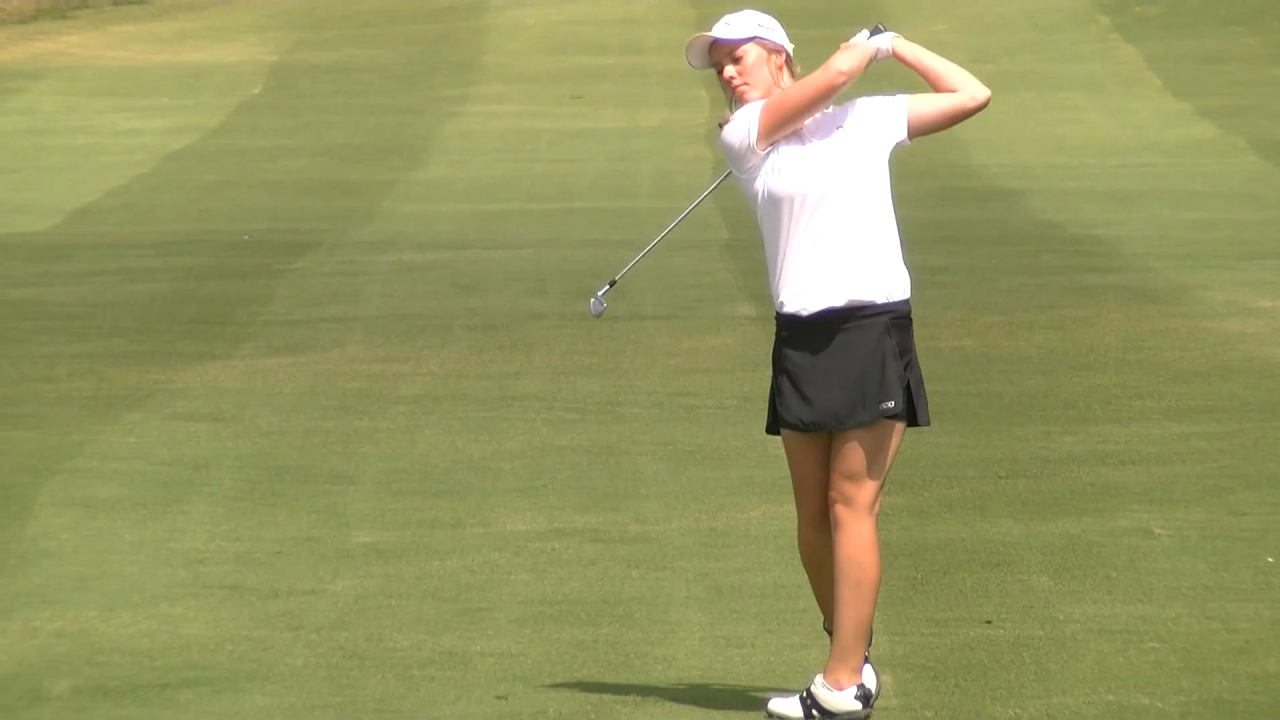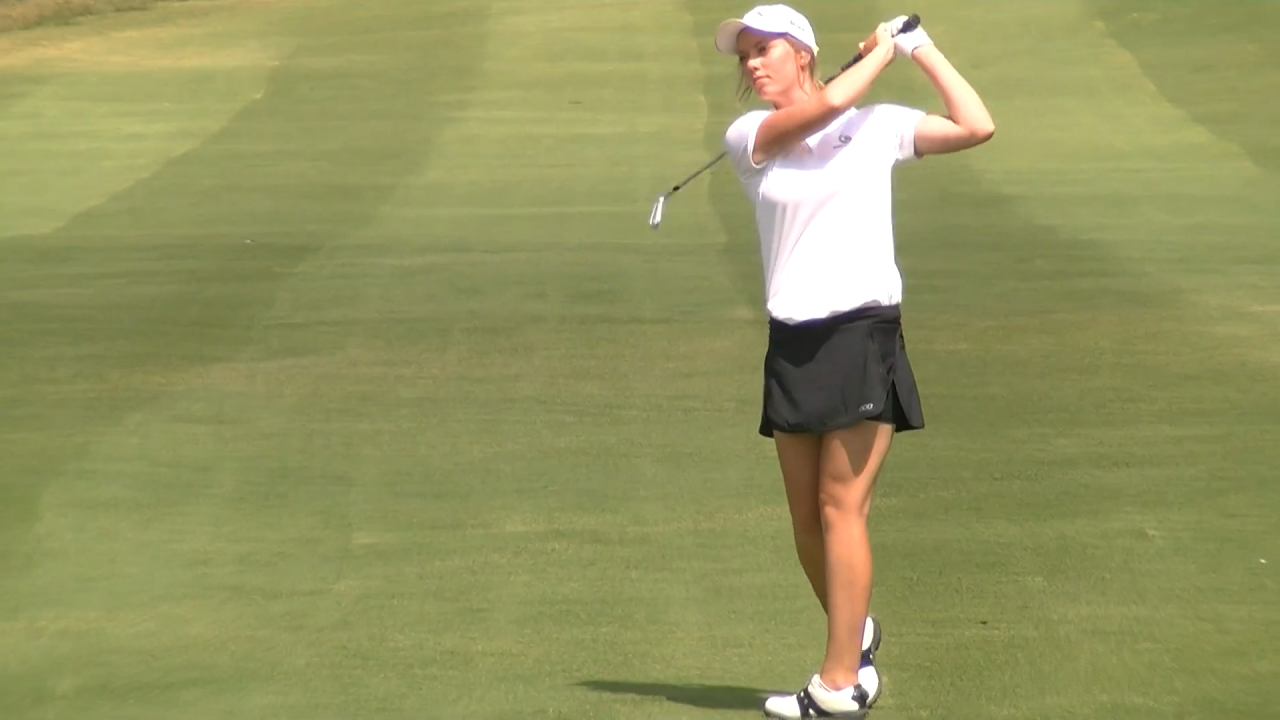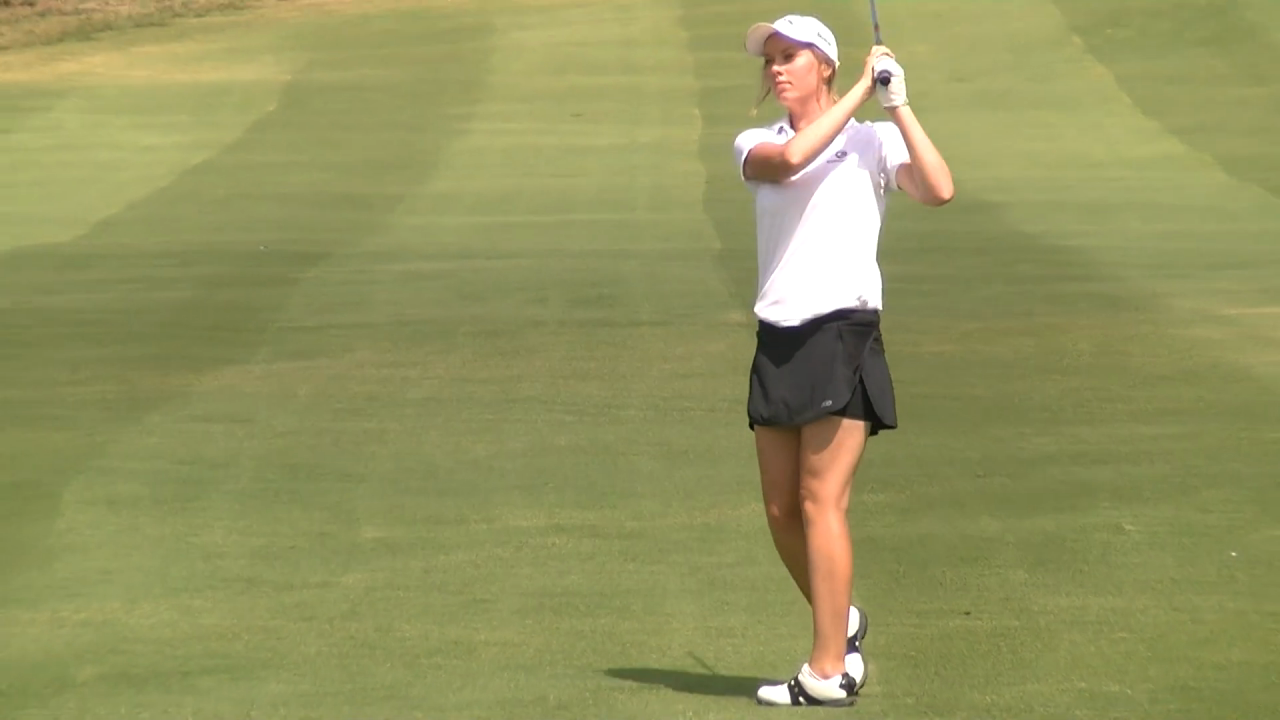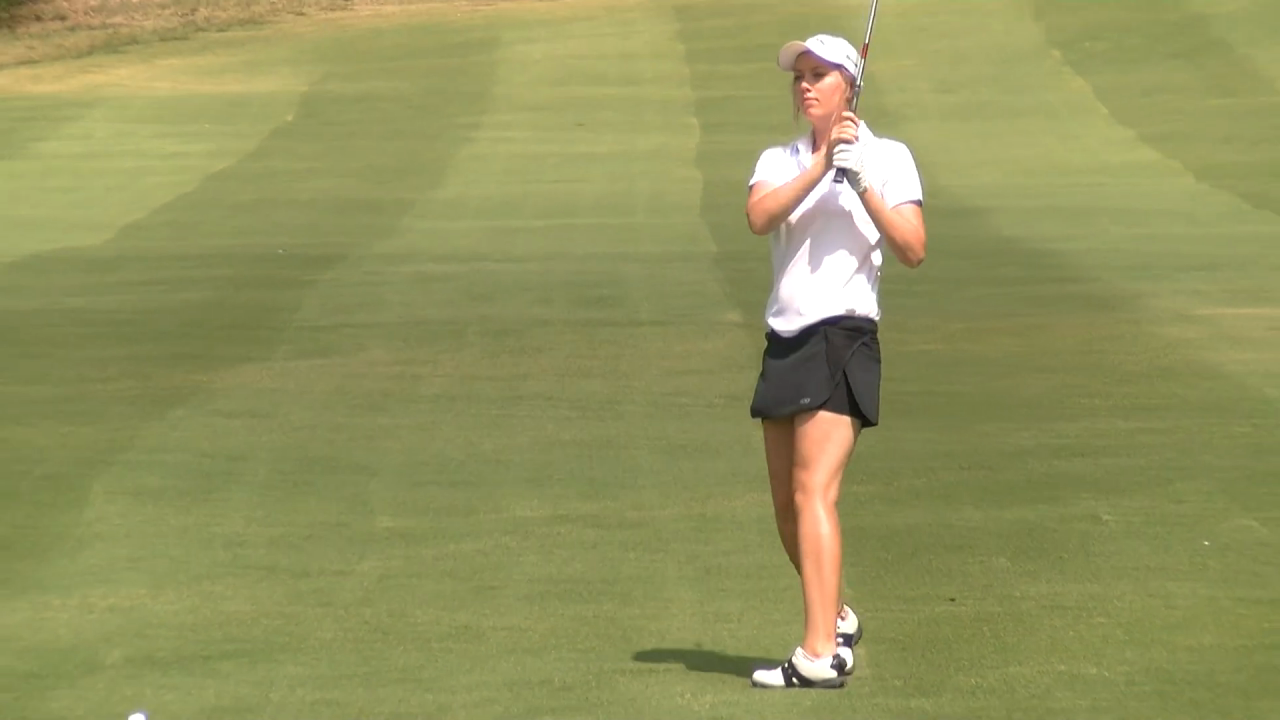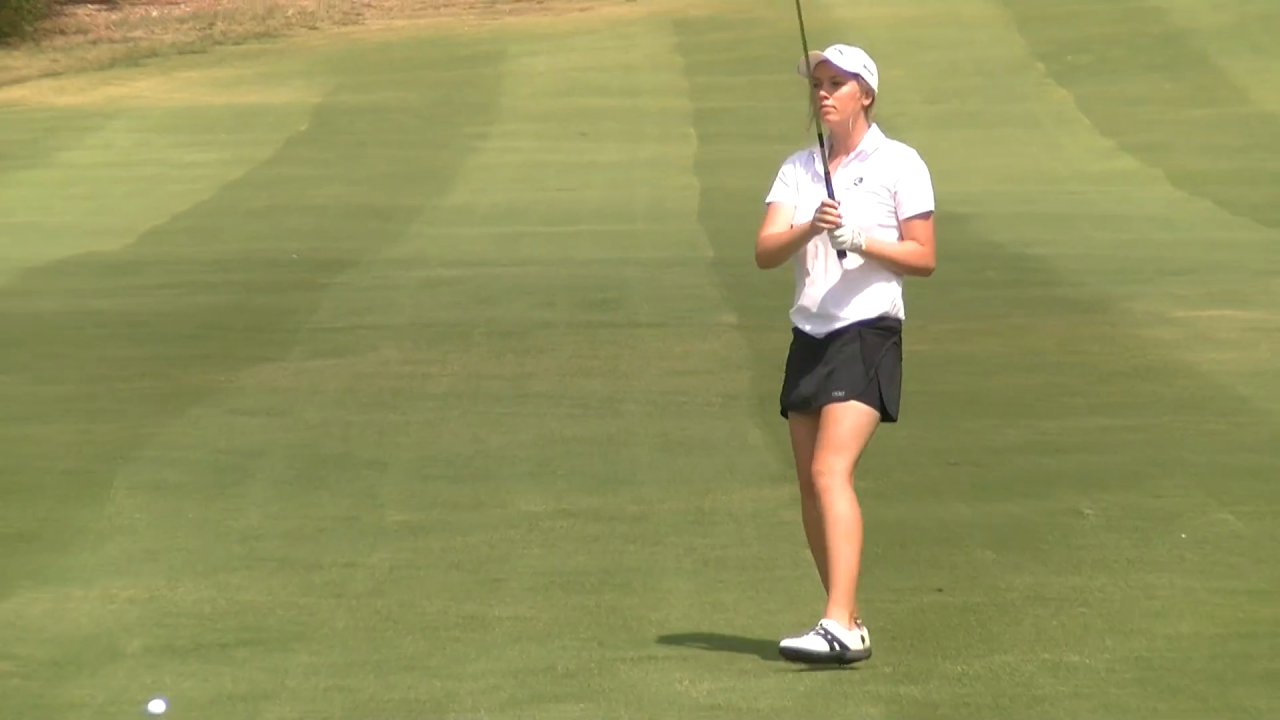
dt=0.3s
person 1, frame 1
left shoulder: (869, 118)
right shoulder: (741, 134)
left elbow: (972, 96)
right elbow: (834, 76)
left wrist: (893, 43)
right wrist: (866, 48)
left hip: (875, 331)
right hip: (801, 339)
left knee: (851, 507)
right knee: (812, 515)
right ankle: (849, 642)
person 1, frame 2
left shoulder: (877, 127)
right shoulder: (746, 137)
left elbow: (977, 127)
right elbow: (829, 101)
left hip: (863, 334)
right hip: (792, 343)
left knee: (842, 508)
right knee: (806, 518)
right ankle: (854, 638)
person 1, frame 3
left shoulder: (877, 139)
right shoulder: (754, 144)
left elbow: (940, 192)
right elbow: (789, 162)
left wrist: (897, 103)
right wrist: (855, 96)
left hip: (844, 336)
right hip: (776, 342)
left knee: (821, 504)
right knee: (780, 511)
left ankle: (828, 673)
right ankle: (839, 622)
person 1, frame 4
left shoulder: (887, 157)
right shoulder: (777, 161)
left elbow: (913, 251)
right elbow: (759, 218)
left wrist: (858, 174)
right wrist: (825, 159)
left hip: (840, 339)
right hip: (784, 341)
left knee: (812, 494)
right knee: (787, 502)
left ankle: (819, 653)
right ankle: (838, 616)
person 1, frame 5
left shoulder: (900, 163)
right shoulder: (796, 168)
left elbow: (924, 256)
right elbow: (766, 249)
left wrist: (859, 243)
right wrist: (807, 229)
left hip: (867, 339)
right hip: (808, 341)
left knee: (830, 476)
right knee: (811, 488)
left ankle: (839, 620)
right ankle: (842, 625)
